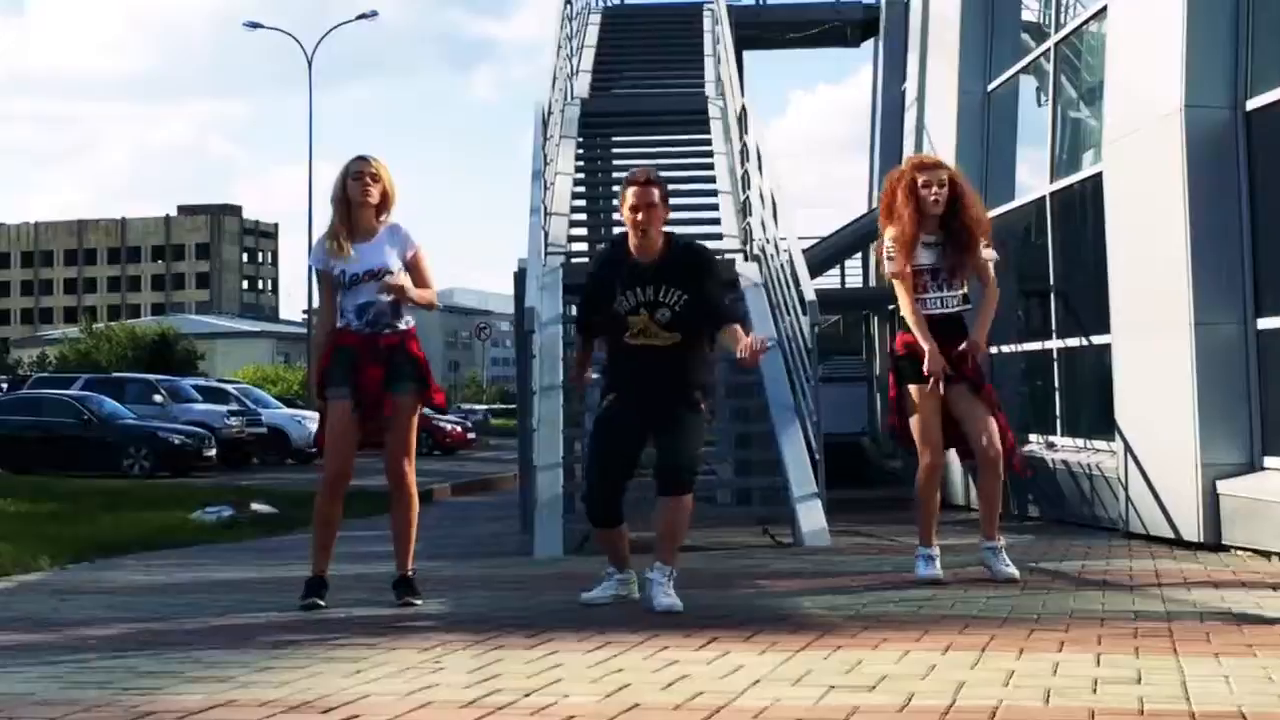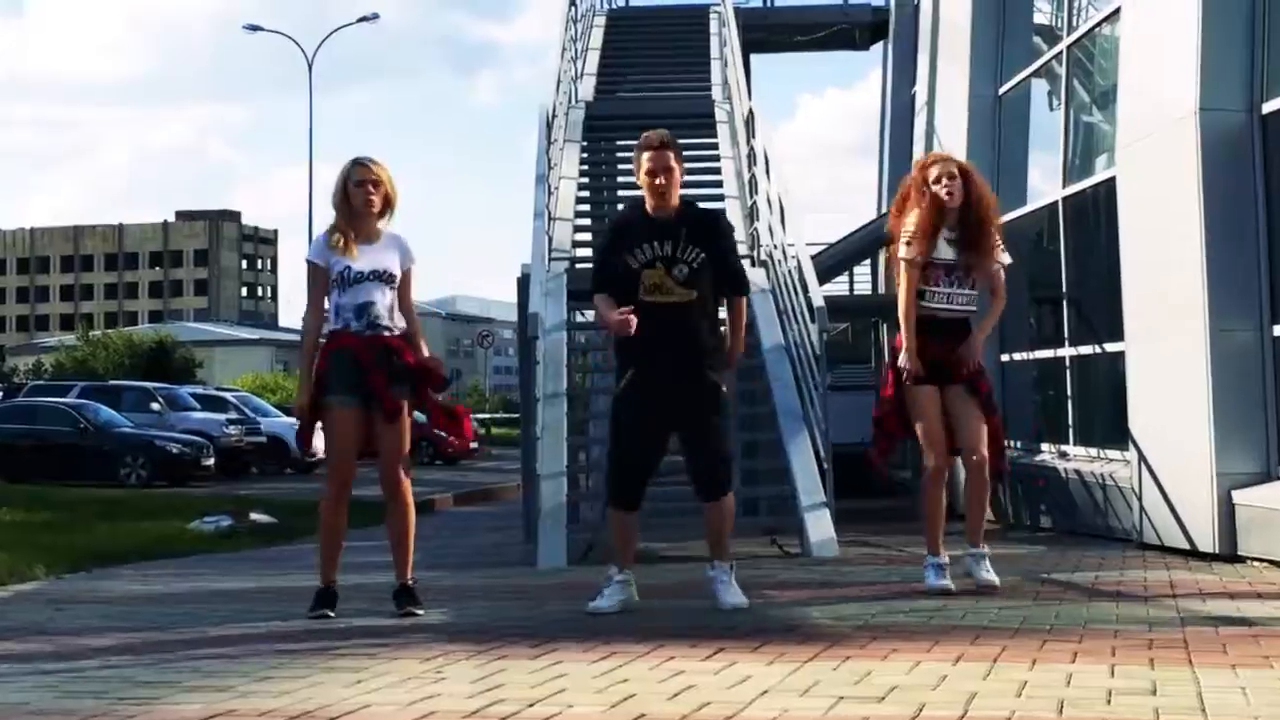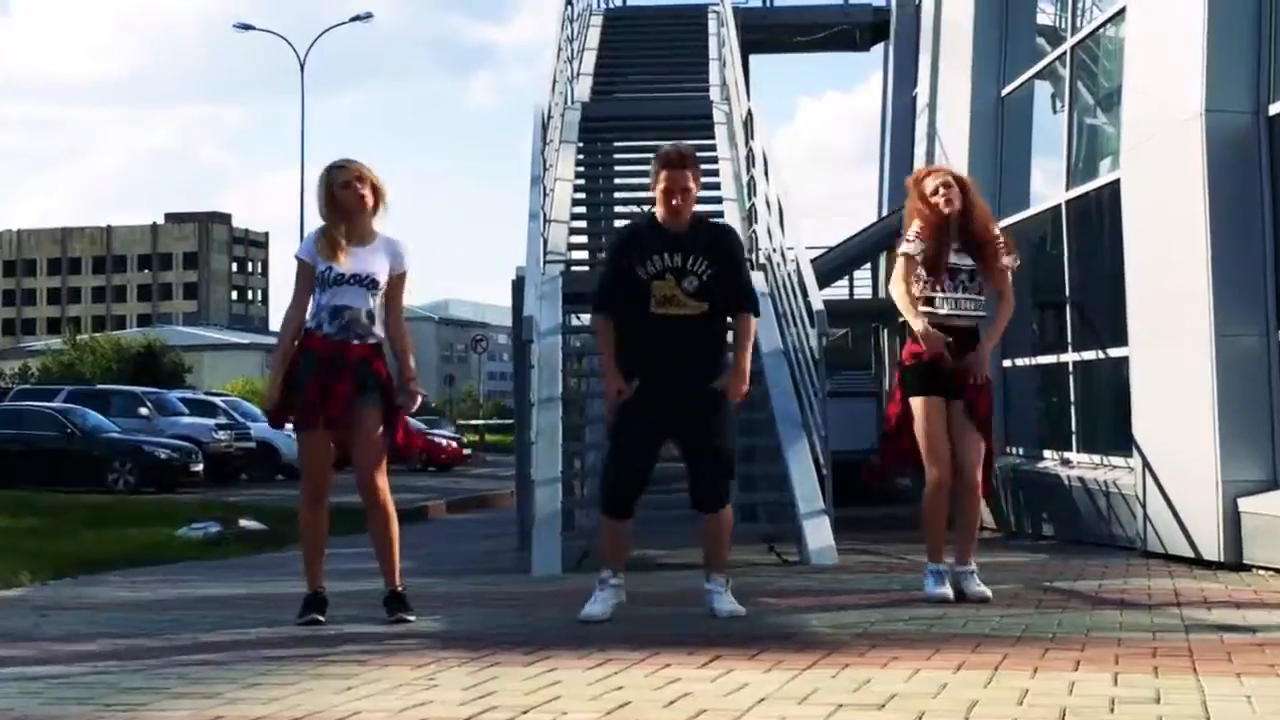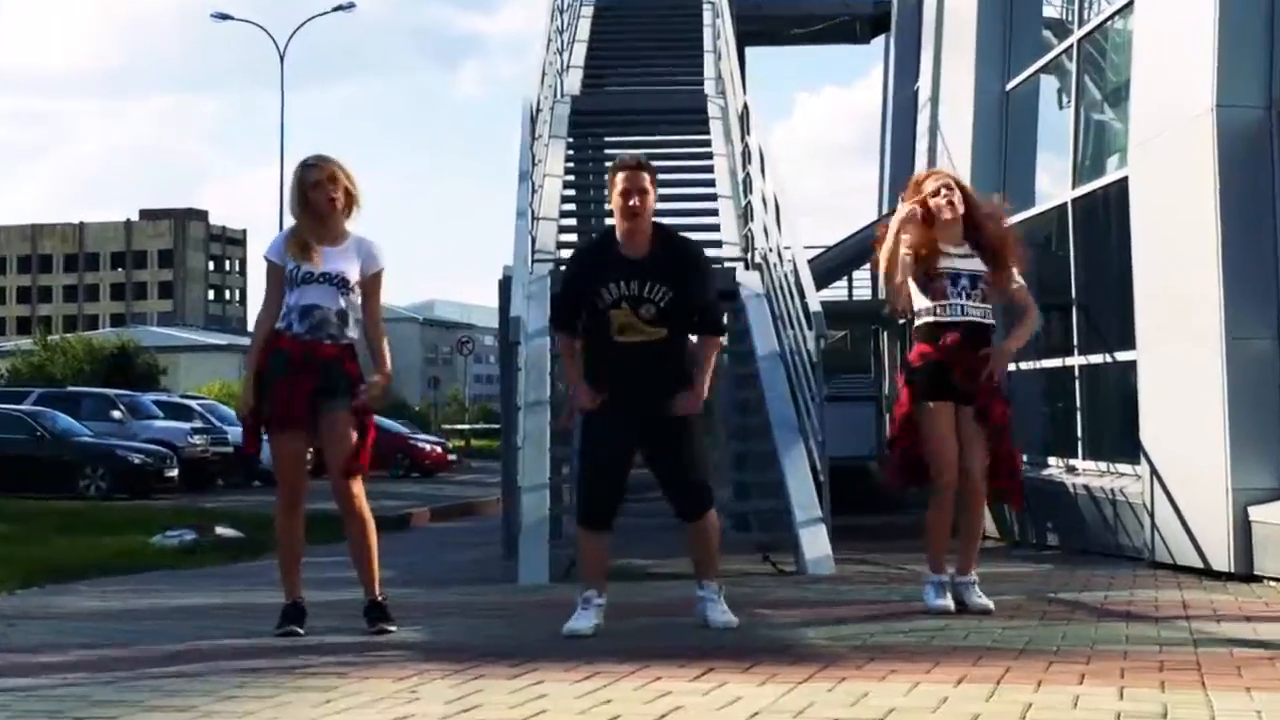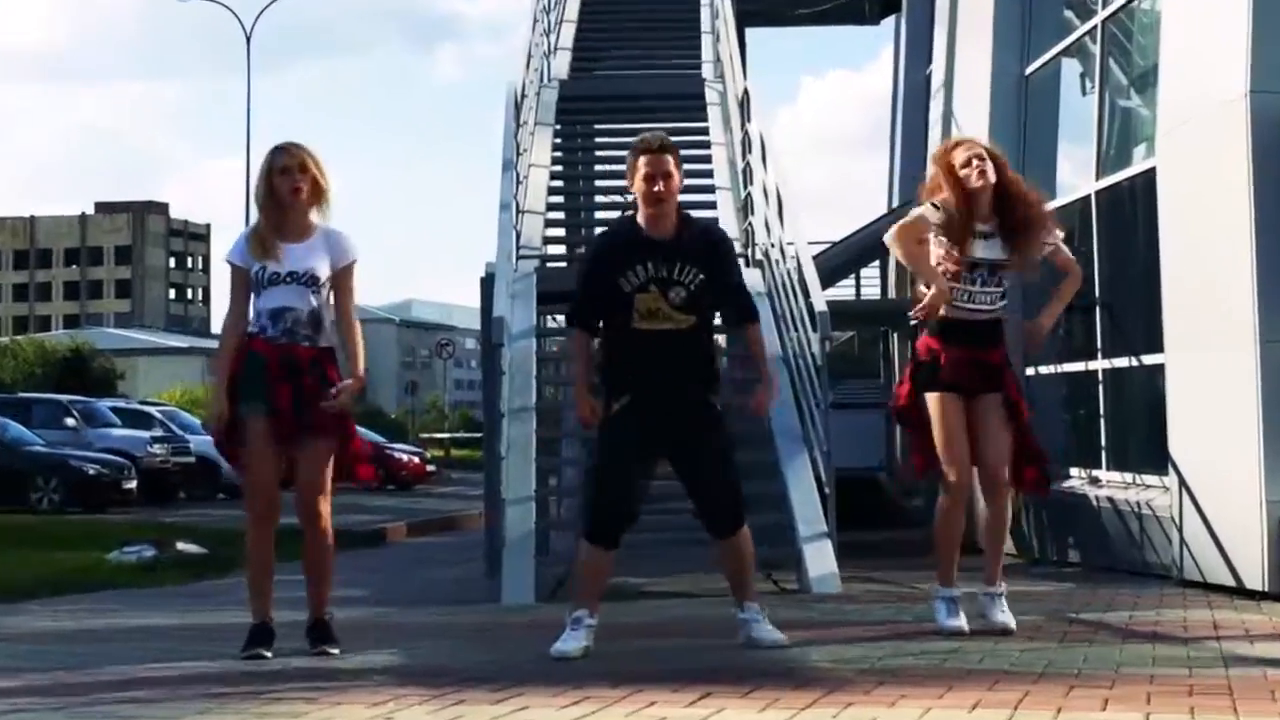
dt=0.3s
person 1, frame 1
left shoulder: (695, 260)
right shoulder: (606, 264)
left elbow: (724, 319)
right elbow: (589, 326)
left wrist: (743, 342)
right wrist: (581, 368)
left hip: (680, 394)
right hip: (623, 394)
left knee: (677, 470)
right knee: (598, 493)
left ankle: (661, 577)
right ankle: (620, 575)
person 1, frame 2
left shoulder: (711, 226)
right shoulder: (620, 228)
left elbow: (735, 289)
right elbow: (601, 291)
left wrist: (733, 342)
right wrist: (613, 317)
left hip: (699, 371)
right hip: (640, 372)
left knee: (714, 475)
right knee: (624, 478)
left ankle: (721, 574)
right ankle: (622, 580)
person 1, frame 3
left shoulder: (720, 239)
right shoulder: (629, 240)
left elbow: (745, 308)
right elbow: (605, 310)
left wrist: (741, 366)
right wrist: (612, 371)
left hip: (703, 384)
right hip: (642, 385)
left knee: (714, 486)
right knee: (617, 486)
left ankle: (716, 585)
right ankle: (611, 584)
person 1, frame 4
left shoulder: (685, 256)
right shoulder: (589, 258)
left elbow: (709, 329)
right elbow: (564, 325)
left wrist: (699, 388)
right wrist: (578, 383)
left hip: (669, 399)
right hip: (608, 399)
left knee: (695, 494)
right knee: (596, 501)
left ankle: (709, 594)
right ankle: (591, 603)
person 1, frame 5
left shoulder: (710, 242)
right shoulder: (609, 247)
left elbow: (742, 314)
right elbow: (583, 324)
left wrist: (764, 377)
right wrist: (583, 391)
left hip: (695, 400)
right hip: (629, 403)
left knee: (727, 508)
right knee: (605, 514)
left ankle: (750, 614)
right ankle: (582, 622)
person 2, frame 1
left shoulder: (400, 237)
right shoulder: (328, 247)
left elbow: (430, 297)
right elbow: (326, 316)
left wrist: (404, 286)
right wrist: (316, 376)
left hip: (399, 354)
right hip: (349, 356)
left knee: (401, 472)
right knee: (335, 473)
left ankle: (404, 574)
right ankle: (317, 575)
person 2, frame 2
left shoulder: (398, 246)
right shoulder: (327, 245)
left elbow: (406, 312)
right elbow: (314, 314)
left wrist: (424, 357)
right wrist: (305, 378)
left hip: (392, 360)
right hip: (343, 359)
left knee: (395, 479)
right knee: (339, 480)
left ankle: (405, 584)
right ankle: (326, 586)
person 2, frame 3
left shoulder: (390, 249)
right shoulder: (317, 244)
left elbow: (395, 321)
right elbow: (297, 310)
left wrist: (409, 379)
right wrist: (277, 374)
left hip: (365, 365)
right hip: (316, 362)
left knee: (374, 484)
right knee: (315, 485)
left ankle: (394, 590)
right ankle: (315, 592)
person 2, frame 4
left shoulder: (364, 250)
right shoulder: (285, 245)
left elbow: (372, 322)
right elbow: (268, 313)
left wrist: (384, 372)
right wrist: (249, 379)
left hip: (337, 368)
right hip: (285, 364)
left knee: (349, 489)
right knee: (291, 492)
left ankle: (374, 599)
right ankle: (293, 601)
person 2, frame 5
left shoulder: (334, 242)
right shoulder: (250, 244)
left elbow: (345, 317)
right elbow: (236, 319)
left wrist: (357, 374)
right wrist: (220, 388)
left hip: (314, 371)
right hip: (260, 369)
left knee: (314, 507)
right knee: (261, 506)
left ankle: (318, 618)
right ankle: (261, 622)
person 3, frame 1
left shoulder: (965, 231)
right shoulder: (898, 236)
left elbow: (989, 285)
right elbow: (905, 298)
left wrist: (979, 332)
right wrist: (929, 348)
left hip: (960, 347)
right hip: (917, 351)
left knee: (991, 447)
right knee: (931, 457)
left ankle: (991, 545)
right ankle: (927, 551)
person 3, frame 2
left shoulder: (983, 234)
right shoulder: (917, 228)
left elbow: (998, 296)
right elbow: (906, 294)
left wrist: (978, 340)
right wrist: (906, 352)
left hip: (962, 350)
right hip: (921, 348)
left knee: (979, 455)
right knee: (936, 460)
left ankle: (976, 553)
right ankle: (935, 560)
person 3, frame 3
left shoulder: (989, 242)
right shoulder: (921, 233)
left elbow: (1005, 302)
right elbow: (897, 285)
left wrist: (987, 349)
right wrist: (918, 322)
left hip: (969, 364)
right hip: (924, 361)
left knee: (972, 475)
right knee: (940, 473)
left ankle: (965, 567)
right ankle: (935, 567)
person 3, frame 4
left shoulder: (990, 252)
right shoulder: (916, 248)
left elbow: (1029, 310)
right elbow: (888, 279)
left wrist: (1009, 345)
right wrist: (899, 223)
left hip: (978, 366)
right hip: (929, 362)
left knee: (976, 480)
right knee: (946, 480)
left ankle: (965, 578)
right ankle: (936, 579)
person 3, frame 5
left shoulder: (1020, 223)
right shoulder: (942, 213)
left elbow: (1072, 270)
right elbow: (896, 235)
left wrist: (1047, 318)
right wrist: (932, 282)
left hip: (991, 356)
right hip: (941, 354)
left knee: (999, 477)
right knee: (957, 480)
